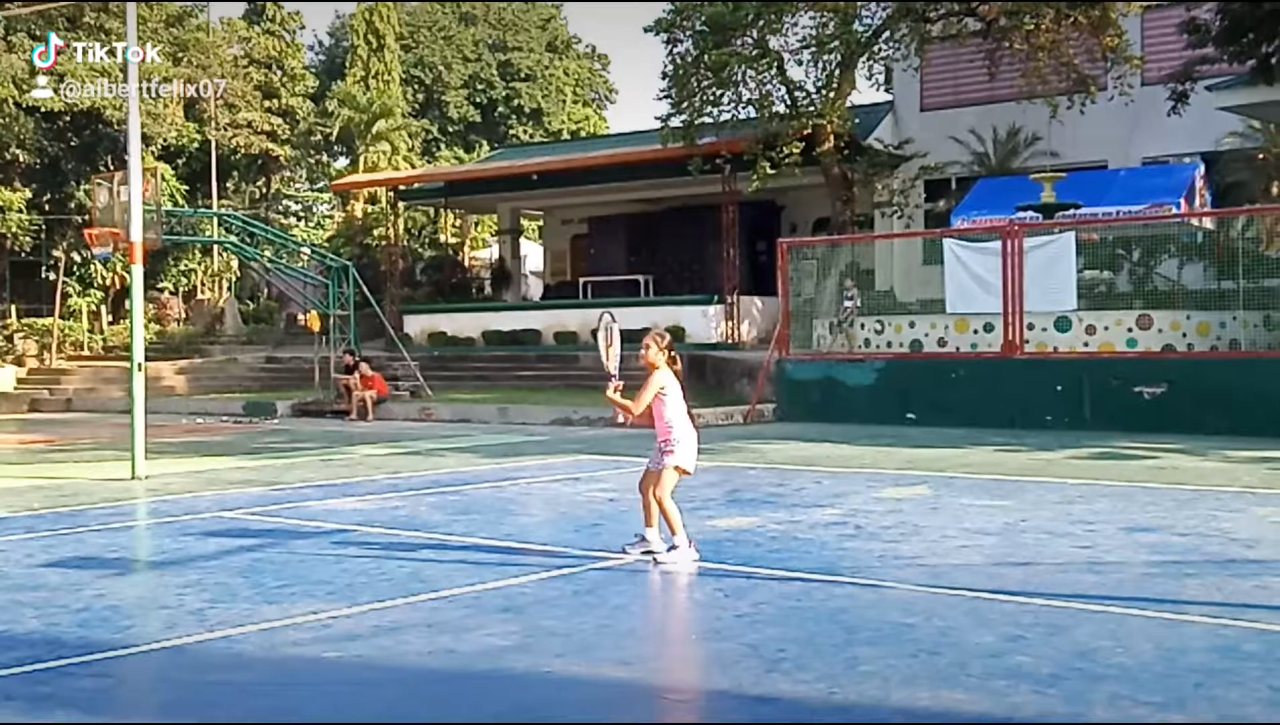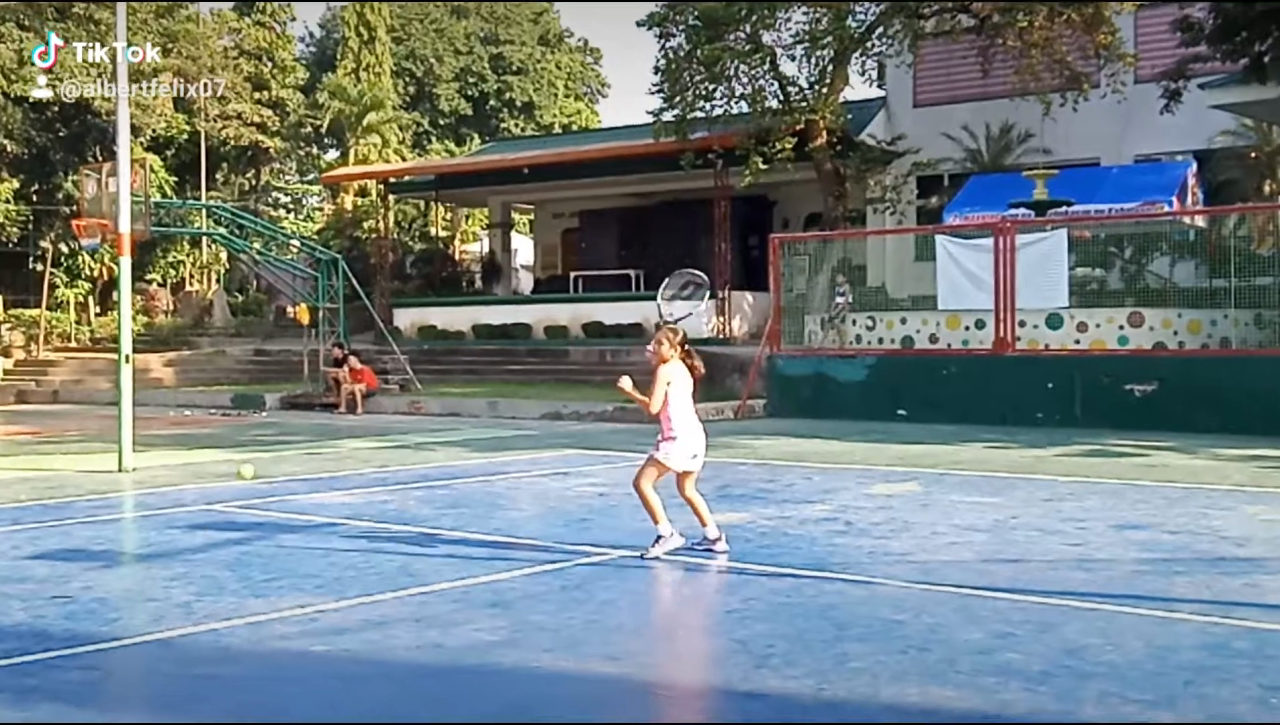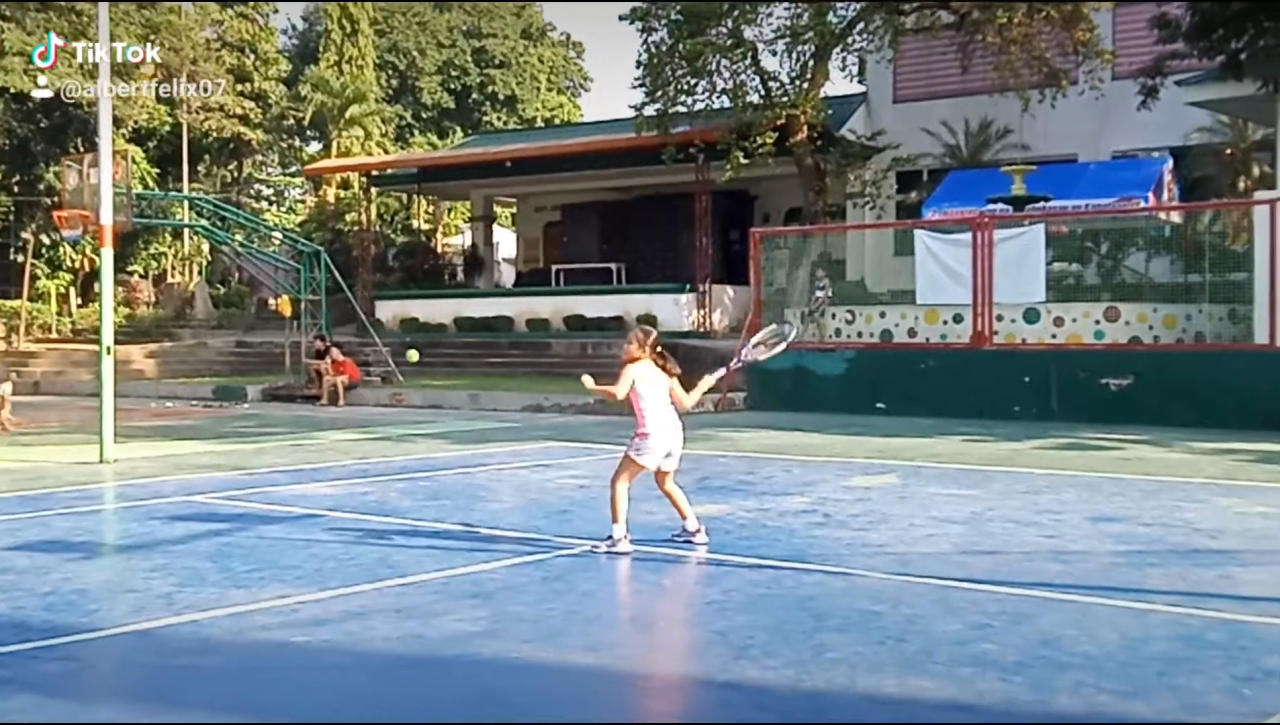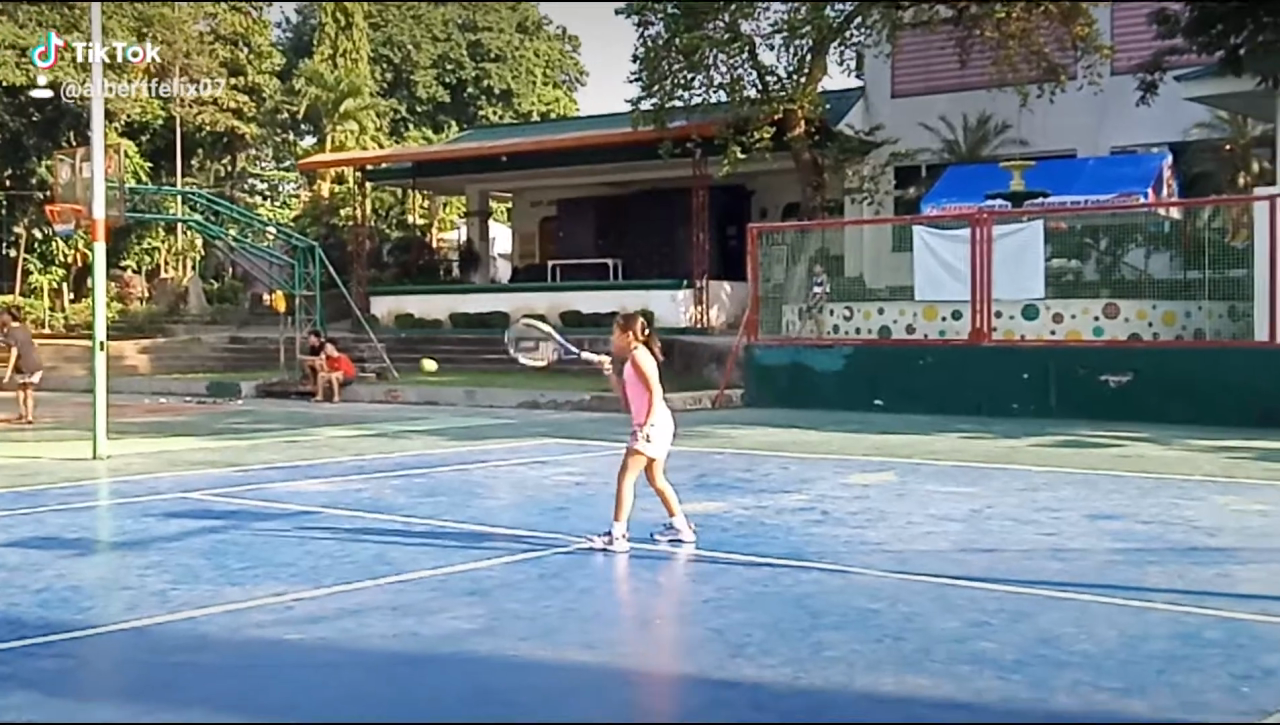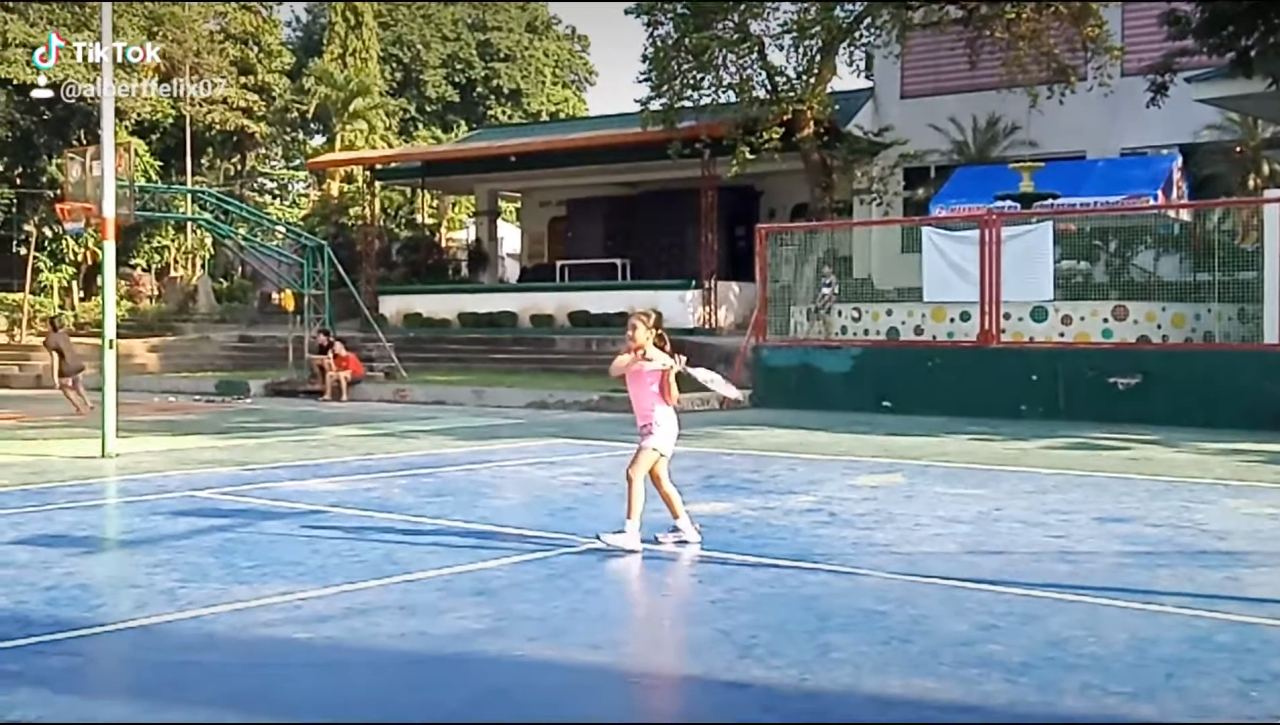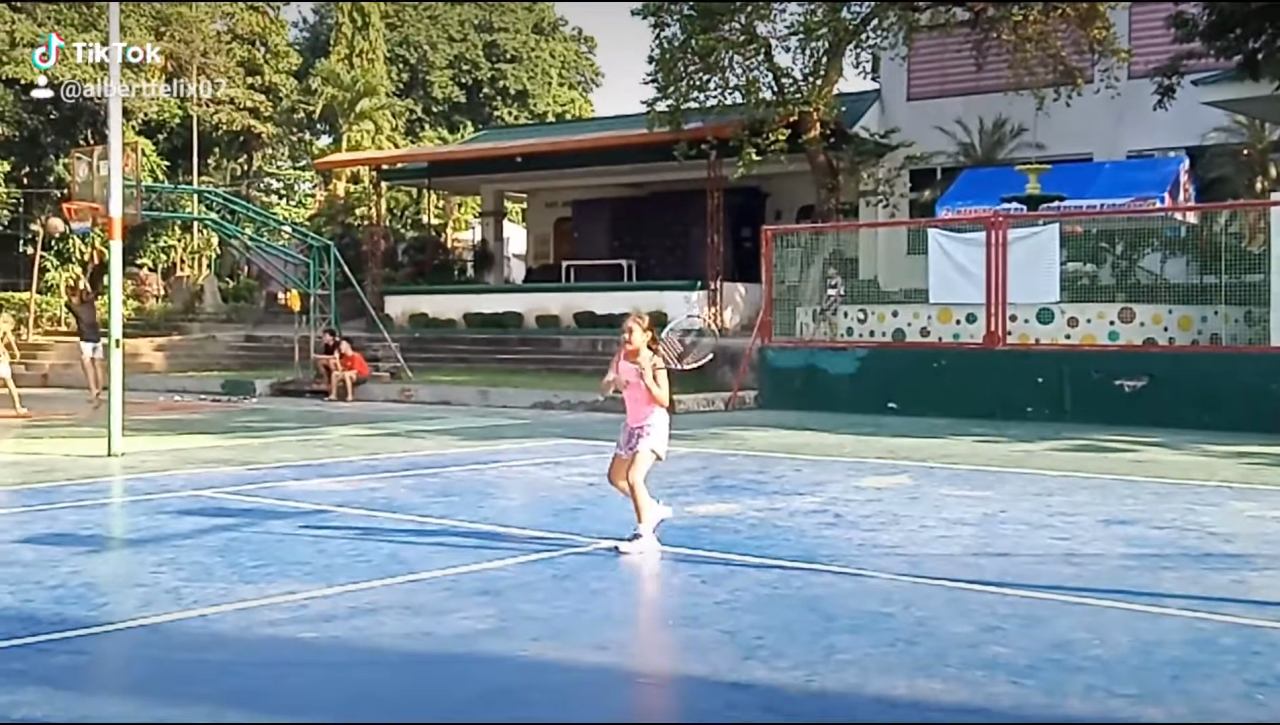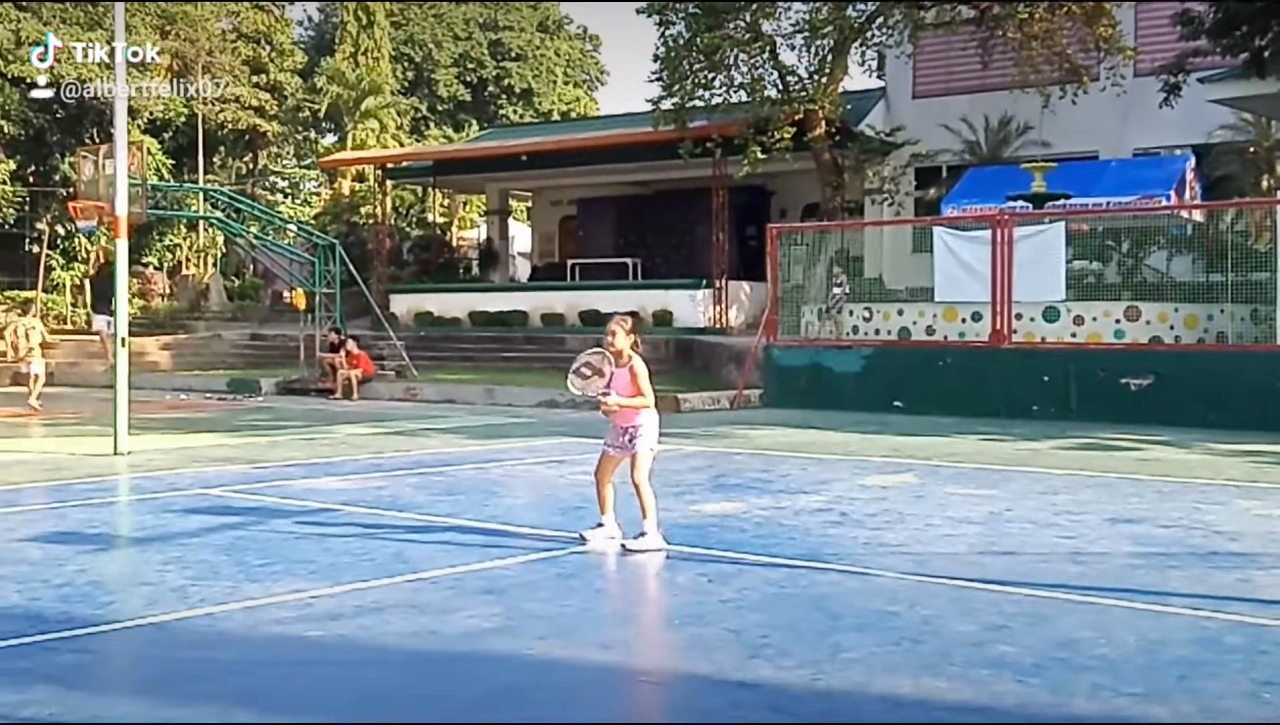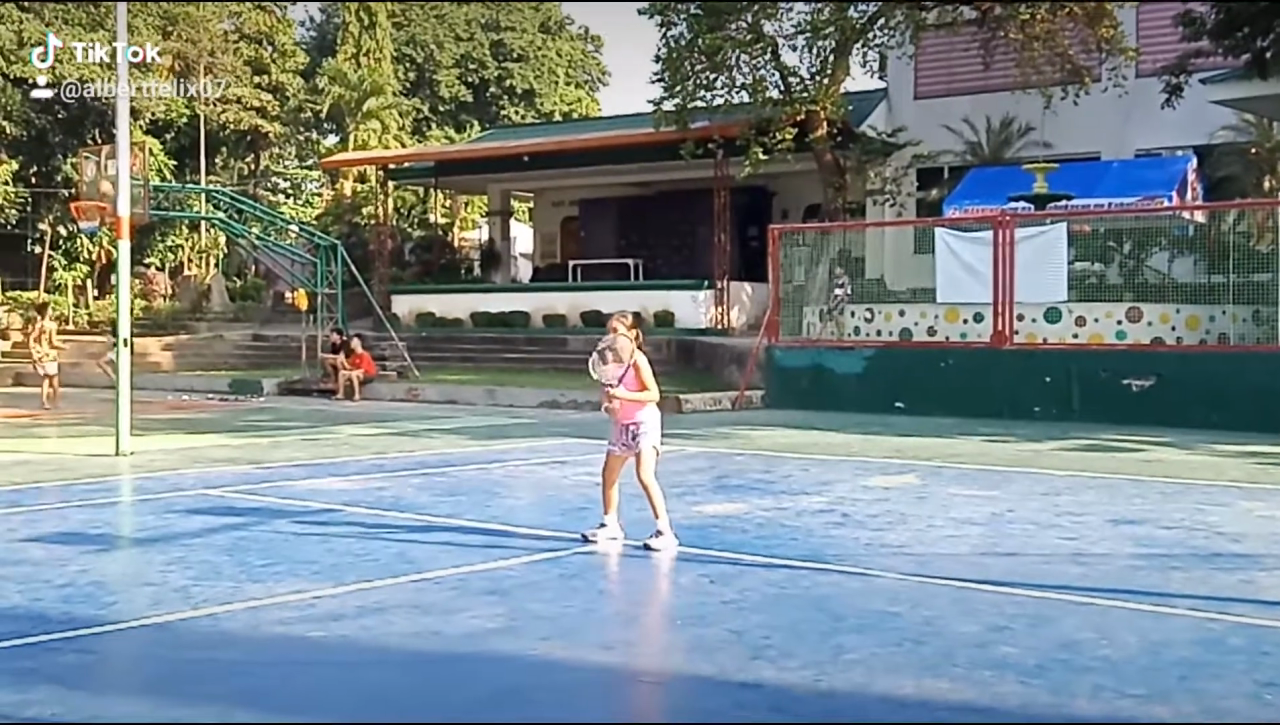
dt=0.3s
person 1, frame 1
left shoulder: (659, 376)
right shoulder: (659, 377)
left elbow: (636, 408)
right elbow: (651, 417)
left wrist: (612, 397)
right wrist: (628, 416)
left hip: (679, 441)
right hip: (668, 442)
left knee: (661, 493)
right knee: (646, 487)
left ankle: (683, 547)
right ankle: (651, 538)
person 1, frame 2
left shoulder: (665, 370)
right shoulder: (683, 368)
left elbow: (653, 407)
left wrist: (630, 391)
left hip: (677, 438)
right hip: (693, 435)
left knee: (642, 483)
right knee: (687, 489)
left ankle: (666, 533)
right ankle: (715, 537)
person 1, frame 3
left shoulder: (632, 369)
right shoulder: (664, 373)
left elbow: (617, 393)
right elbow: (685, 403)
left wrist: (592, 387)
right wrist: (704, 385)
left hip: (651, 434)
right hip: (672, 431)
left knee: (619, 482)
right knee: (666, 483)
left ankle: (619, 537)
right ankle: (694, 528)
person 1, frame 4
left shoulder: (640, 356)
right shoulder: (630, 359)
left elbow: (655, 392)
right elbow: (623, 394)
left wrist: (647, 424)
right wrist: (610, 373)
left hip: (654, 425)
right hip: (649, 426)
left knee: (625, 477)
right knee: (656, 478)
left ankle: (617, 535)
right ankle: (681, 527)
person 1, frame 5
left shoulder: (663, 360)
right shoulder: (632, 354)
left elbow: (672, 399)
right elbow: (614, 370)
left wrist: (671, 375)
right wrist: (639, 358)
left hip: (660, 424)
right hip: (646, 425)
left knee: (634, 473)
right knee: (660, 480)
left ankle: (632, 533)
right ankle: (685, 528)
person 1, frame 6
left shoulder: (655, 362)
right shoulder: (620, 358)
left elbow: (664, 401)
right elbow: (604, 388)
left wrist: (648, 379)
right wrist: (615, 383)
left hip: (653, 427)
right hip: (632, 426)
left knee: (633, 478)
right knee: (615, 476)
left ankle: (647, 536)
right ankle: (654, 509)
person 1, frame 7
left shoulder: (636, 365)
left elbow: (649, 401)
right elbow: (607, 393)
left wrist: (618, 401)
right wrist: (606, 406)
left hip: (642, 426)
right hip: (620, 426)
left knee: (639, 477)
right knee: (601, 474)
left ankle: (651, 533)
right ankle: (609, 524)
person 1, frame 8
left shoulder: (638, 360)
left elbow: (653, 394)
right elbow: (607, 390)
left wrist: (624, 394)
right wrist: (608, 404)
left hip: (644, 423)
right hip: (622, 424)
left knee: (645, 476)
right knee: (608, 474)
left ankle: (665, 531)
right ankle: (611, 525)
